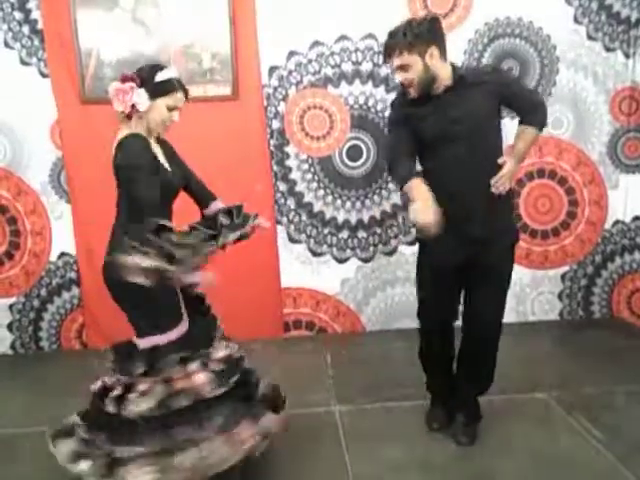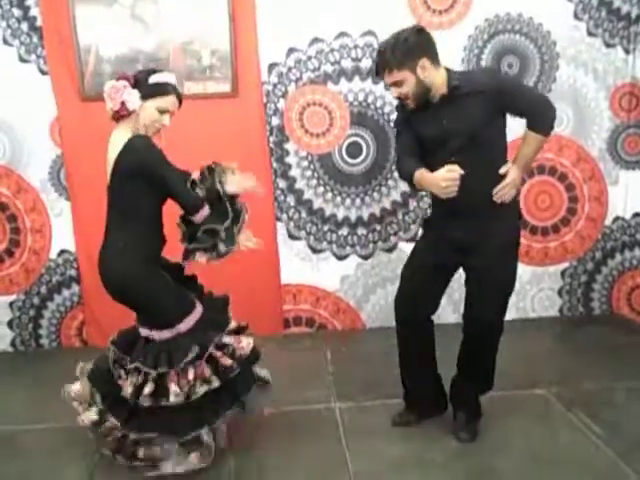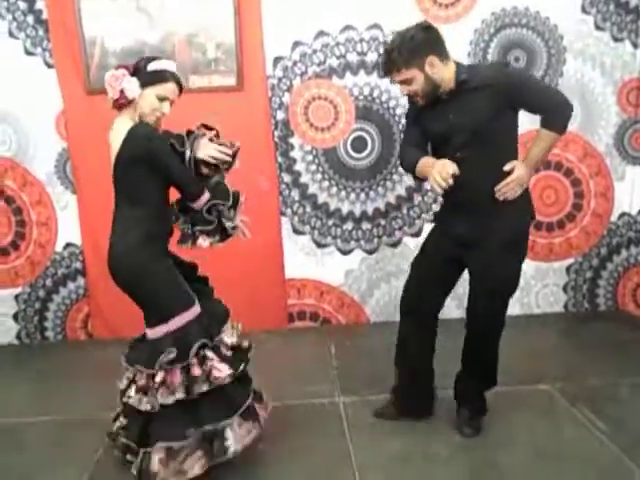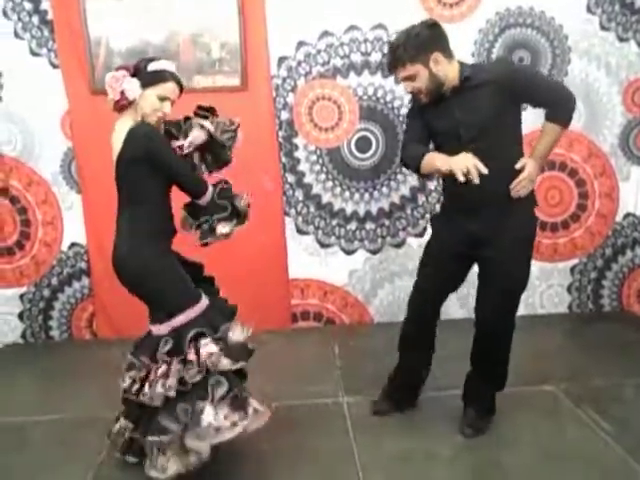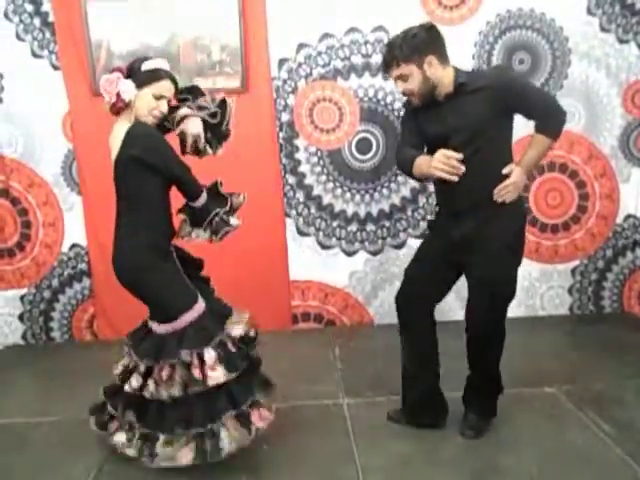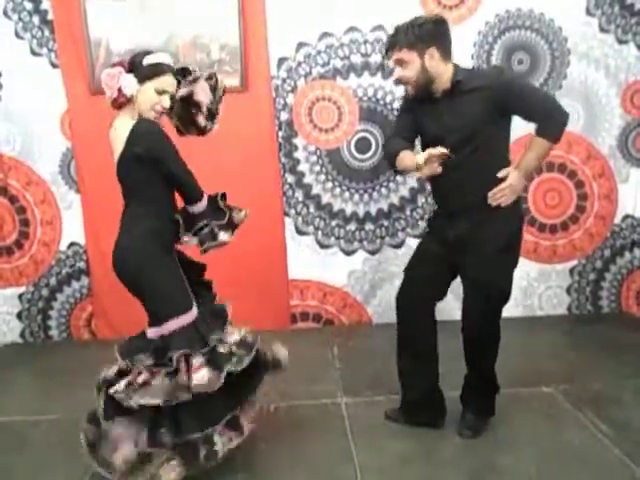
dt=0.3s
person 1, frame 1
left shoulder: (488, 82)
right shoulder: (405, 107)
left elbow: (536, 109)
right elbow: (400, 161)
left wrist: (515, 160)
right wrist: (420, 197)
left hip: (494, 229)
right hip: (441, 233)
left knee: (484, 324)
right knee: (434, 322)
left ankle: (467, 406)
right ankle: (441, 398)
person 1, frame 2
left shoulder: (487, 86)
right shoulder: (409, 111)
left elbow: (543, 112)
right elbow: (406, 162)
left wrist: (519, 169)
right wrist: (430, 180)
left hip: (494, 226)
right hip: (443, 224)
left knee: (483, 321)
right knee: (409, 306)
left ankle: (466, 405)
right ankle: (425, 398)
person 1, frame 3
left shoulder: (497, 81)
right shoulder: (421, 106)
left elbow: (558, 108)
right elbow: (410, 153)
left wrist: (529, 166)
right wrist: (431, 166)
left hip: (502, 222)
right hip: (452, 219)
left knee: (484, 317)
right knee: (417, 301)
left ankle: (471, 401)
right ankle: (412, 397)
person 1, frame 4
left shoulder: (502, 78)
right shoulder: (423, 104)
left elbow: (562, 101)
right elbow: (412, 153)
left wrist: (537, 161)
right wrist: (447, 161)
left hip: (508, 218)
right hip: (456, 218)
left knee: (494, 315)
right knee: (422, 302)
left ankle: (480, 402)
right ankle: (400, 393)
person 1, frame 5
left shoulder: (494, 85)
right shoulder: (417, 109)
left elbow: (552, 114)
right elbow: (405, 156)
left wrist: (524, 169)
right wrist: (431, 165)
left hip: (497, 224)
right hip: (448, 223)
left knee: (484, 319)
right knee: (412, 301)
left ankle: (480, 405)
right ankle: (423, 405)
person 1, frame 6
left shoulder: (492, 85)
right shoulder: (416, 101)
left elbow: (554, 116)
right elbow: (395, 143)
left wrist: (521, 173)
right wrist: (413, 161)
left hip: (492, 225)
right hip: (445, 223)
left knee: (479, 319)
right knee: (412, 302)
left ankle: (478, 405)
right ankle: (421, 404)
person 2, frame 1
left shoulder: (156, 144)
right shoulder: (132, 147)
left elbow: (196, 187)
right elbow: (149, 213)
left wrist: (237, 223)
right wrist: (183, 262)
left hip: (156, 264)
right hip: (136, 268)
left knee: (189, 338)
right knee: (169, 349)
person 2, frame 2
left shoulder: (126, 143)
right shoulder: (140, 149)
left elbow: (177, 180)
right elbow: (187, 201)
left wrist: (219, 182)
right wrist: (230, 232)
left hip: (125, 261)
right hip: (133, 267)
left knee: (161, 331)
right knee: (193, 331)
right ankle: (182, 443)
person 2, frame 3
left shoulder: (126, 131)
right shoulder: (143, 137)
left elbow: (170, 148)
right elbow: (188, 188)
left wrist: (196, 147)
right wrist: (226, 218)
left hip: (134, 252)
right hip: (141, 256)
left knee: (170, 334)
right knee: (188, 336)
left ankle: (148, 433)
right ankle: (182, 445)
person 2, frame 4
left shoulder: (132, 133)
right shoulder: (145, 137)
left elbow: (185, 131)
right elbow: (193, 184)
left wrist: (197, 131)
right wrist: (224, 210)
left hip: (138, 252)
right hip: (145, 255)
left knee: (174, 330)
right knee: (199, 325)
left ankle: (152, 431)
person 2, frame 5
left shoulder: (128, 133)
right shoulder: (143, 137)
left elbow: (181, 113)
right elbow: (187, 184)
left wrist: (189, 117)
right wrist: (214, 211)
left hip: (141, 252)
right hip: (145, 257)
left knee: (176, 327)
right knee: (197, 330)
right ankle: (194, 431)
person 2, frame 6
left shoulder: (125, 128)
right shoulder: (146, 133)
left elbow: (181, 110)
right elbow: (186, 184)
left wrist: (194, 93)
right wrist: (211, 216)
left hip: (142, 247)
right hip: (146, 253)
left knee: (185, 328)
right knee: (184, 337)
right ankle: (166, 445)
